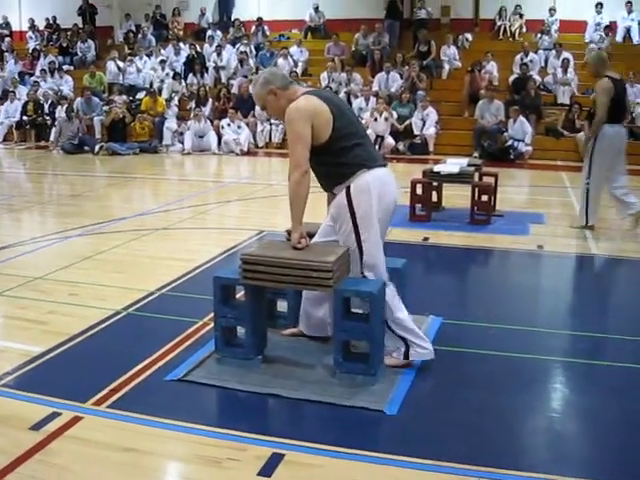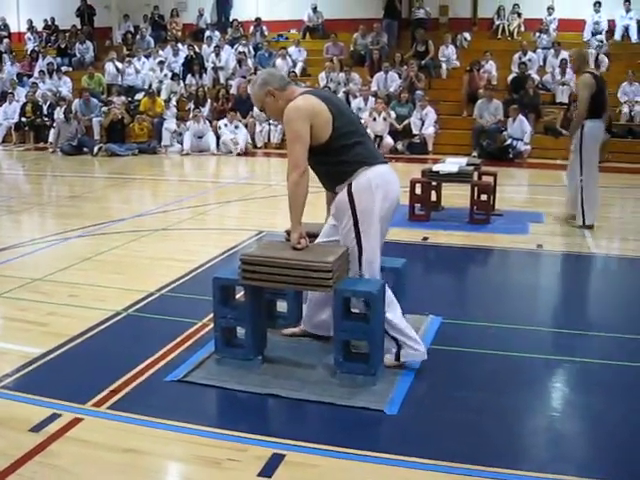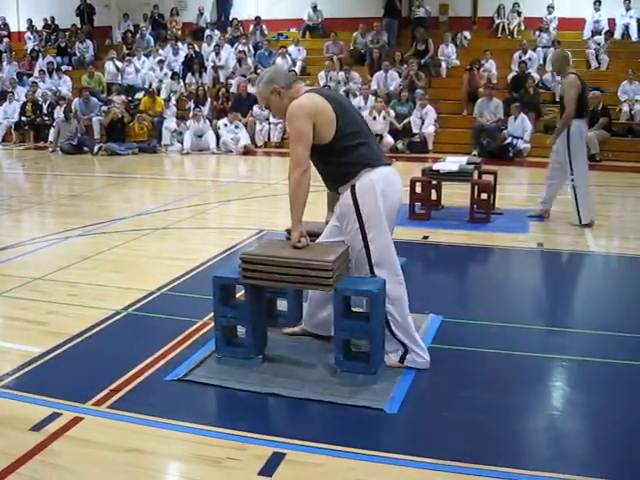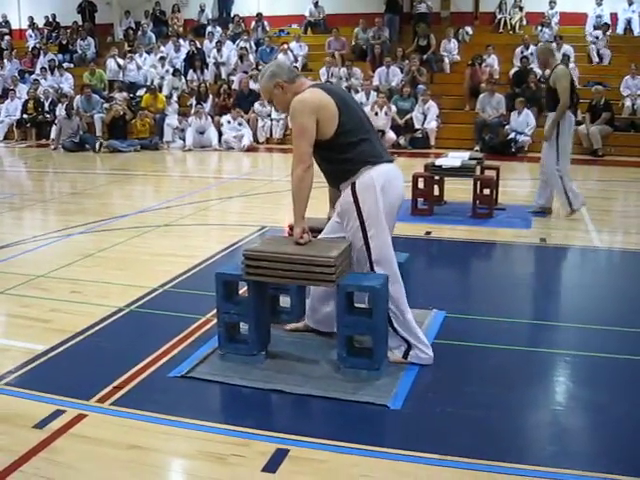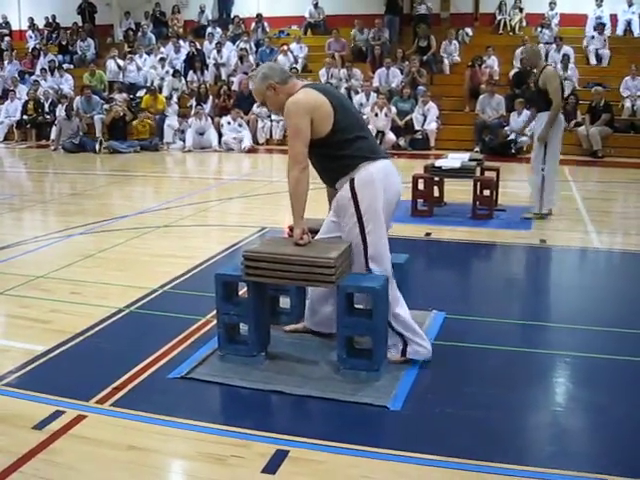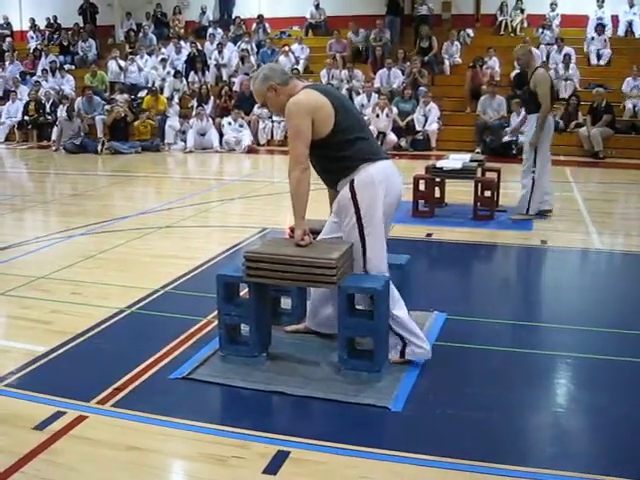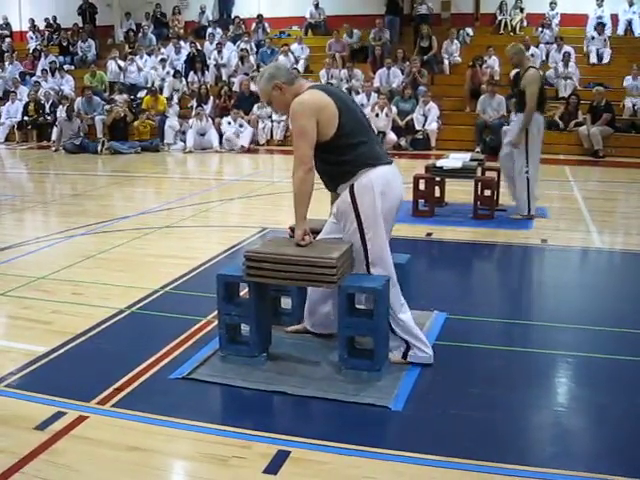
dt=0.2s
person 1, frame 1
left shoulder: (298, 109)
right shoulder: (319, 100)
left elbow: (299, 171)
left wrist: (296, 227)
right wrist: (332, 211)
left hip: (363, 188)
right hip: (366, 184)
left knee: (368, 272)
left ankle: (407, 346)
right ankle: (314, 325)
person 1, frame 2
left shoulder: (297, 108)
right shoulder: (316, 100)
left elbow: (298, 171)
left wrist: (295, 227)
right wrist: (331, 214)
left hip: (366, 186)
right hip: (368, 182)
left knee: (362, 272)
left ankle: (401, 346)
right ankle: (317, 323)
person 1, frame 3
left shoulder: (301, 106)
right shoulder: (322, 99)
left elbow: (300, 169)
left wrist: (296, 227)
right wrist: (332, 212)
left hip: (369, 188)
right hip: (370, 184)
left knee: (376, 273)
left ankle: (406, 351)
right ankle: (317, 323)
person 1, frame 4
left shoulder: (303, 102)
right shoulder: (325, 94)
left elbow: (302, 166)
left wrist: (299, 222)
right wrist: (334, 207)
left hip: (370, 184)
right hip: (372, 180)
left knee: (377, 270)
left ankle: (409, 347)
right ankle: (320, 319)
person 1, frame 5
left shoulder: (298, 102)
right shoulder: (318, 94)
left elbow: (298, 166)
left wrist: (298, 223)
right wrist: (334, 207)
left hip: (367, 181)
right hip: (365, 179)
left knee: (371, 267)
left ankle: (406, 343)
right ankle: (320, 321)
person 1, frame 6
left shoulder: (299, 103)
right shoulder: (319, 96)
left elbow: (299, 167)
left wrist: (299, 223)
right wrist: (335, 209)
left hip: (368, 182)
right hip: (369, 179)
left knee: (368, 270)
left ankle: (407, 344)
right ankle: (321, 321)
person 1, frame 7
left shoulder: (303, 104)
right shoulder: (324, 96)
left elbow: (304, 168)
left wrist: (300, 224)
right wrist: (336, 207)
left hip: (369, 186)
right hip: (372, 182)
left knee: (374, 272)
left ankle: (411, 347)
right ankle: (319, 321)
person 2, frame 1
left shoulder: (603, 84)
right shoulder: (620, 81)
left elbow: (600, 117)
right elbow: (625, 110)
left wrist: (587, 139)
left hip: (606, 132)
right hip: (620, 131)
left knee: (592, 177)
right knee: (616, 177)
left ankle: (587, 220)
person 2, frame 2
left shoulder: (584, 79)
right shoulder: (598, 77)
left elbow: (581, 111)
right elbow: (605, 107)
left wrist: (570, 134)
left hip: (587, 127)
right hip: (597, 125)
left knee: (583, 174)
right knee: (579, 171)
left ankle: (586, 219)
right ankle: (573, 210)
person 2, frame 3
left shoulder: (570, 81)
right shoulder: (575, 79)
left elbow: (569, 112)
right elbow: (583, 108)
left wrist: (554, 136)
left hip: (571, 128)
right hip: (574, 127)
left knee: (575, 174)
right knee: (555, 170)
left ankle: (585, 217)
right ankle: (544, 208)
person 2, frame 4
left shoulder: (560, 71)
right shoulder: (554, 72)
left elbow: (565, 102)
left wrist: (551, 127)
right wrist: (549, 125)
left hip: (561, 120)
right hip: (555, 119)
left knee: (556, 165)
right knee: (547, 164)
left ankle: (574, 202)
right ankle: (544, 204)
person 2, frame 5
left shoulder: (549, 72)
right shoulder: (539, 74)
left elbow: (557, 103)
left wrist: (546, 129)
right wrist: (526, 125)
left hip: (550, 120)
right hip: (542, 119)
left knee: (542, 166)
right knee: (542, 165)
left ankle: (541, 209)
right ankle: (544, 206)
person 2, frame 6
left shoulder: (540, 75)
right shoulder: (531, 75)
left elbow: (546, 106)
left wrist: (537, 134)
left hip: (540, 123)
right hip: (533, 121)
left knee: (532, 167)
right knee: (539, 167)
left ankle: (527, 210)
right ankle: (544, 205)
person 2, frame 7
left shoulder: (531, 75)
right shoulder: (523, 73)
left elbow: (531, 107)
left wrist: (519, 133)
left hip: (529, 121)
right hip: (520, 119)
left knee: (525, 166)
right knee: (505, 157)
left ankle: (526, 210)
right ankle: (526, 198)
